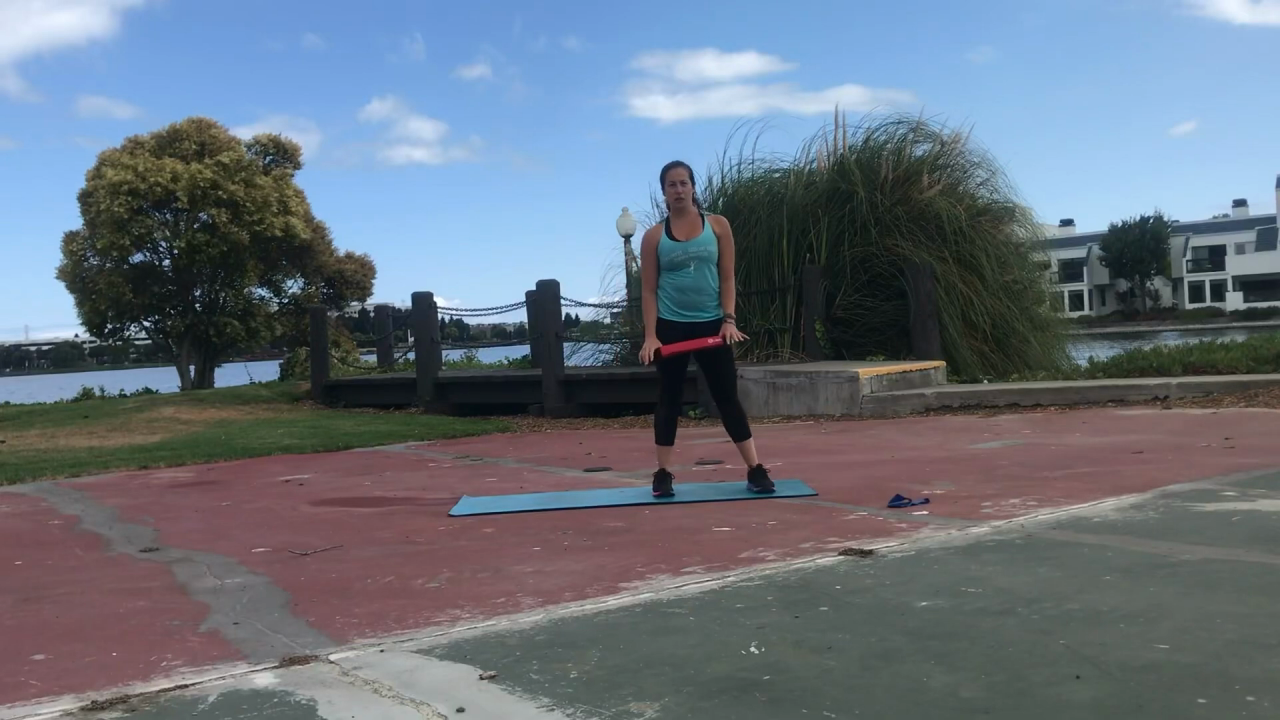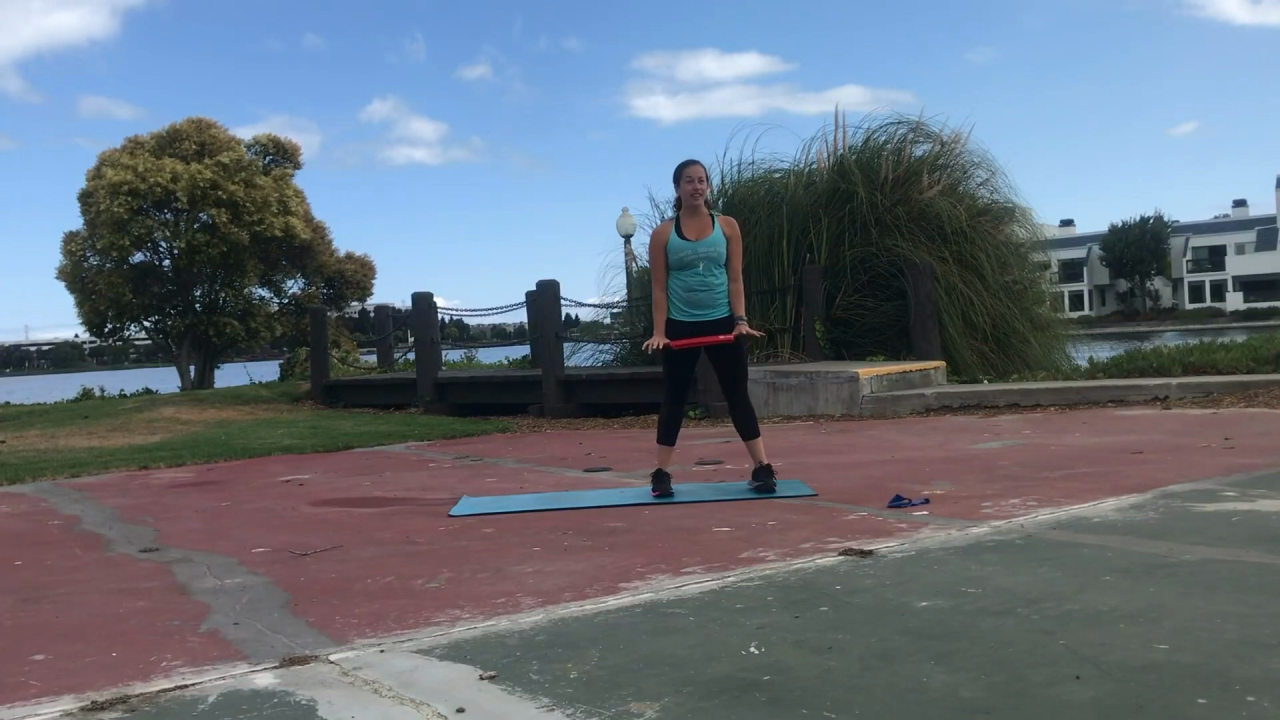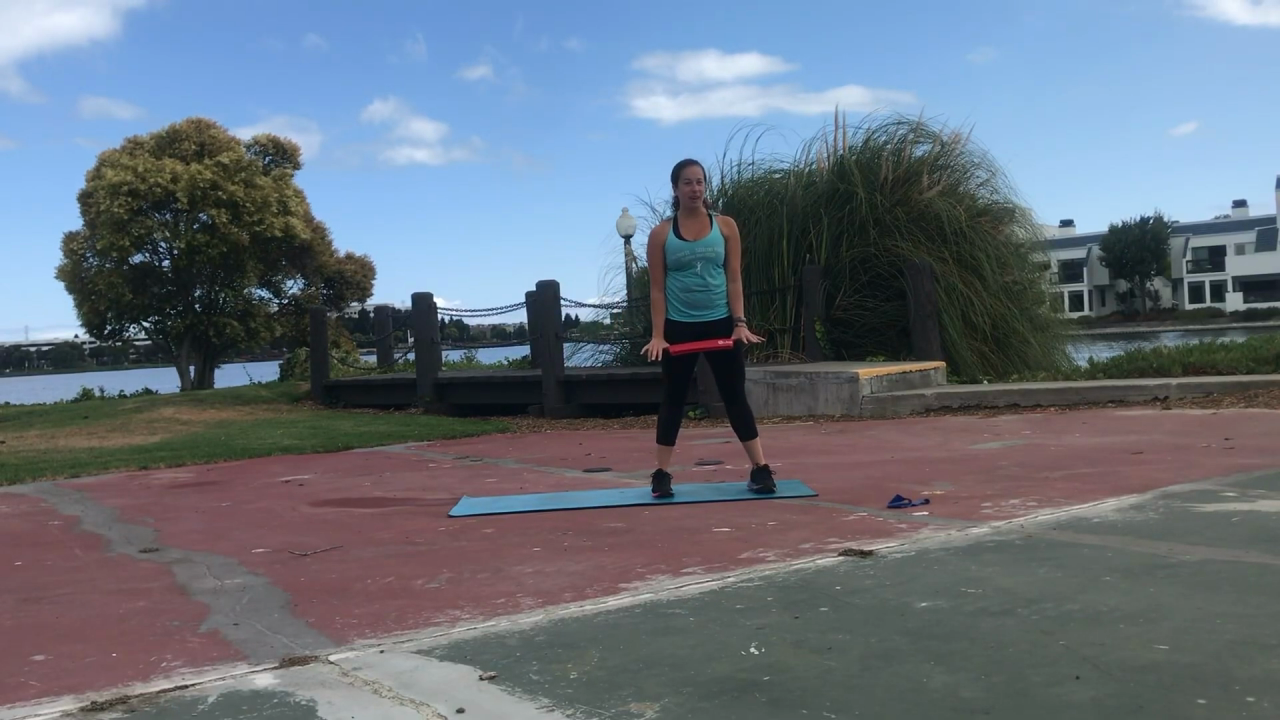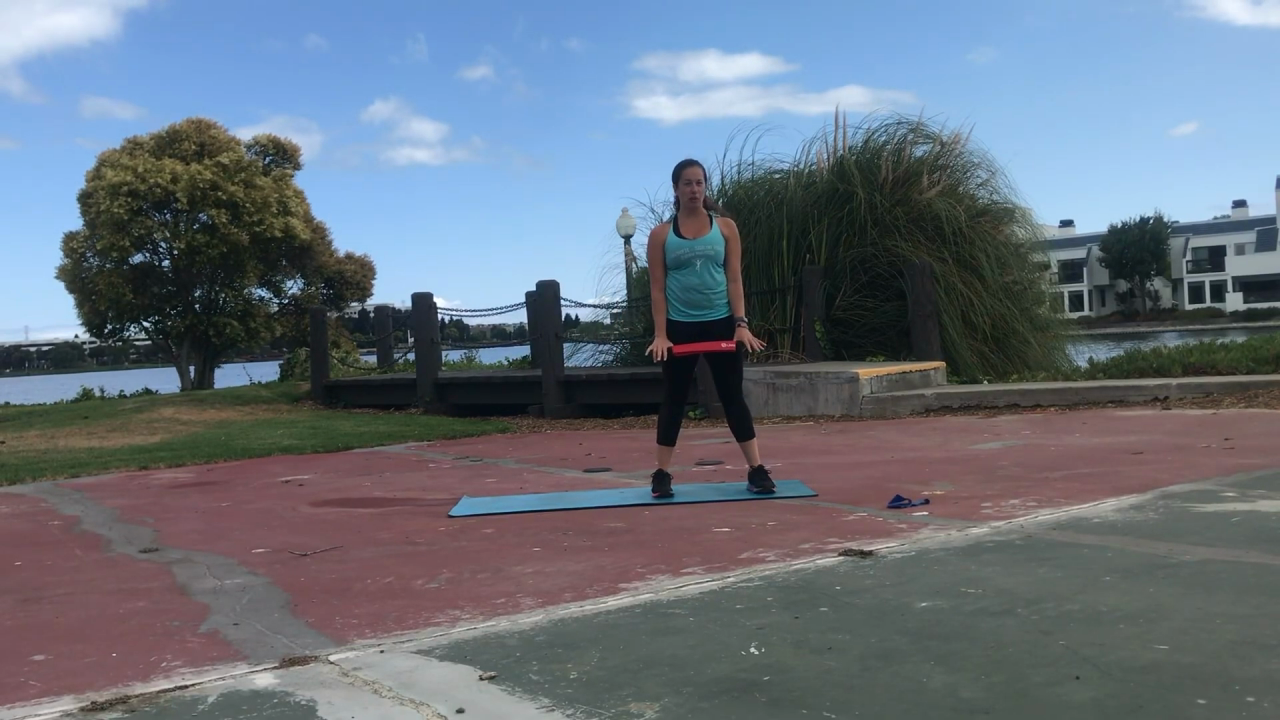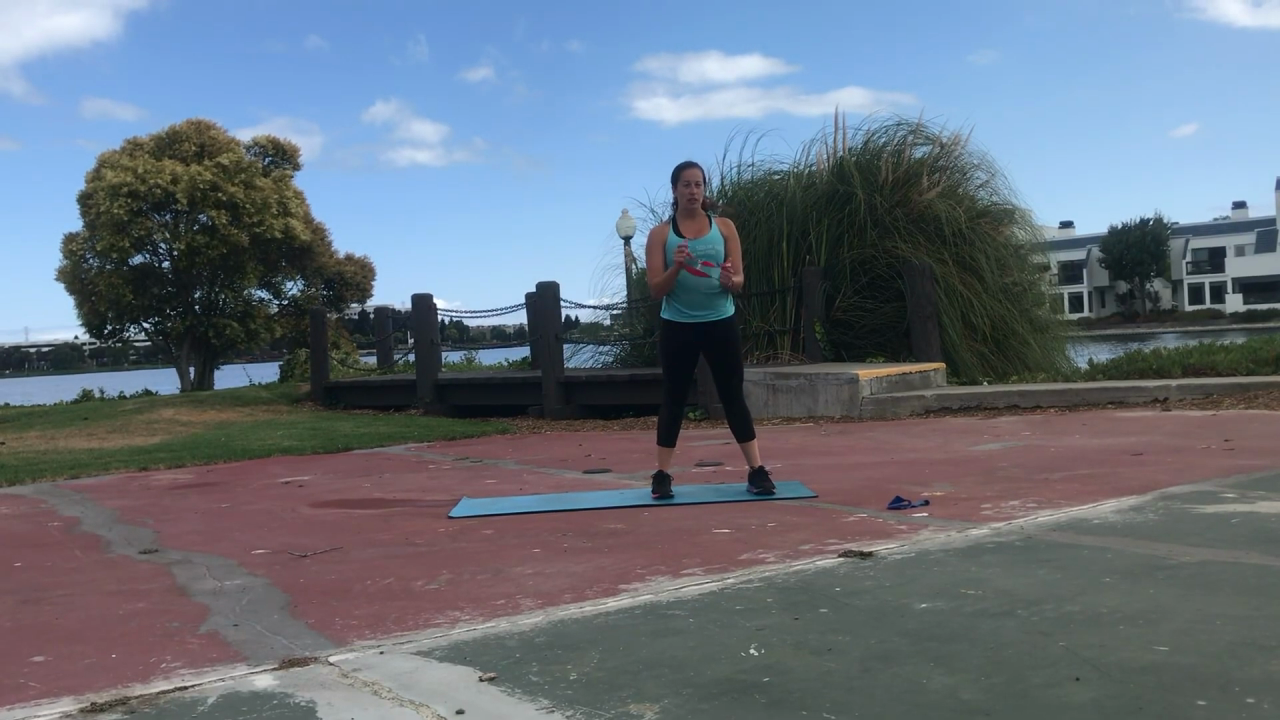
dt=1s
person 1, frame 1
left shoulder: (718, 226)
right shoulder: (654, 236)
left elbow: (727, 279)
right elbow: (648, 290)
left wrist: (728, 320)
right wrist: (650, 335)
left hip: (711, 325)
right hip: (671, 327)
left knee: (727, 396)
right knee: (669, 398)
left ankle: (755, 469)
right ankle: (663, 473)
person 1, frame 2
left shoulder: (727, 226)
right shoulder: (664, 233)
left elbow: (735, 279)
right elbow: (659, 287)
left wrist: (740, 320)
right wrist: (659, 331)
left hip: (722, 322)
right hip: (681, 326)
left knee: (738, 394)
right knee: (675, 397)
left ankle: (762, 468)
right ankle: (661, 473)
person 1, frame 3
left shoulder: (725, 226)
right shoulder: (661, 233)
left elbow: (734, 280)
right elbow: (657, 288)
left wrist: (739, 323)
right wrist: (658, 334)
left hip: (720, 323)
right hip: (679, 326)
left knee: (735, 395)
right knee: (673, 398)
left ankle: (760, 469)
right ankle: (661, 474)
person 1, frame 4
left shoulder: (725, 227)
right shoulder: (661, 234)
left elbow: (734, 279)
right elbow: (657, 288)
left wrist: (741, 323)
right wrist: (660, 334)
left hip: (720, 323)
right hip: (679, 326)
left knee: (733, 396)
right knee: (674, 399)
left ankle: (757, 470)
right ankle: (661, 474)
person 1, frame 5
left shoulder: (724, 227)
right shoulder: (661, 233)
left elbow: (740, 281)
right elbow: (655, 290)
left wrist: (729, 280)
right wrist: (675, 268)
left hip: (720, 323)
right hip: (678, 327)
left knee: (733, 396)
right knee: (674, 399)
left ankle: (757, 471)
right ankle: (662, 475)
